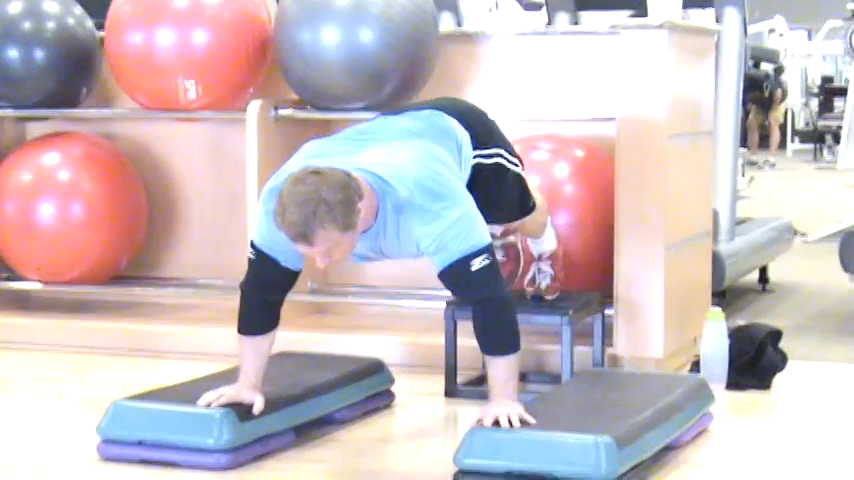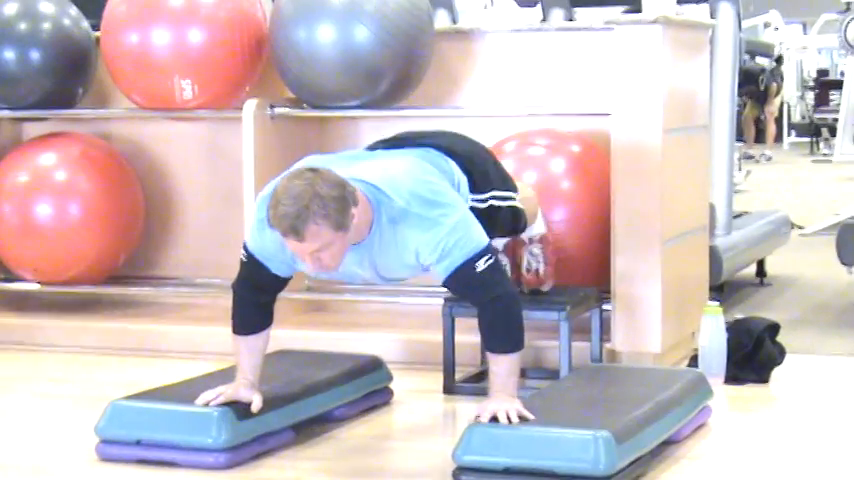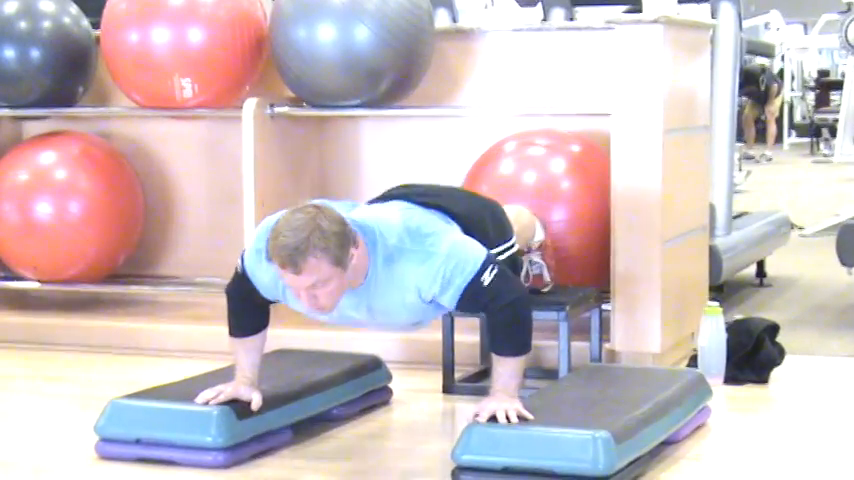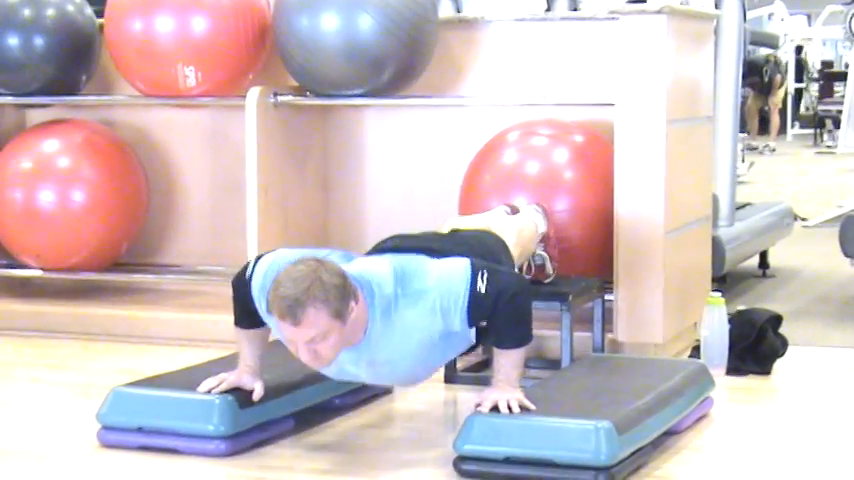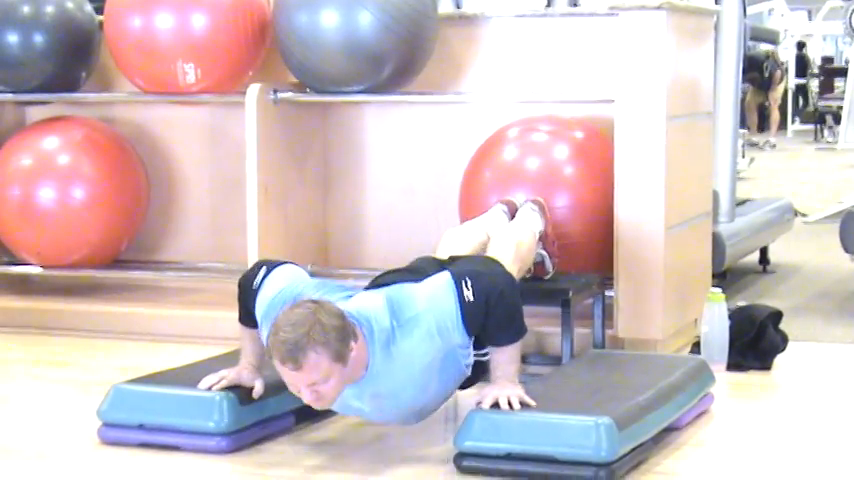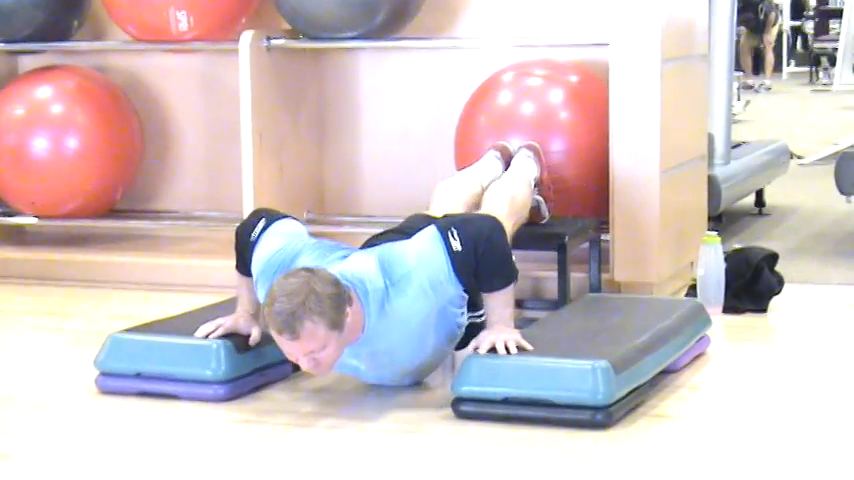
dt=0.3s
person 1, frame 1
left shoulder: (426, 200)
right shoulder: (281, 198)
left elbow: (488, 294)
right elbow: (261, 288)
left wrist: (504, 398)
right wrist: (248, 383)
left hip: (463, 136)
left knee: (519, 211)
left ankle: (545, 253)
right ankle: (490, 238)
person 1, frame 2
left shoulder: (420, 211)
right shoulder: (273, 211)
left elbow: (496, 293)
right elbow: (252, 289)
left wrist: (503, 395)
right wrist: (245, 380)
left hip: (460, 170)
left knee: (512, 215)
left ankle: (536, 236)
right ankle: (498, 251)
person 1, frame 3
left shoulder: (419, 250)
right shoulder: (271, 245)
left elbow: (510, 299)
right elbow: (243, 296)
left wrist: (504, 393)
right wrist: (245, 378)
left hip: (468, 227)
person 1, frame 4
left shoulder: (415, 300)
right shoulder: (274, 281)
left elbow: (511, 291)
left wrist: (505, 383)
right wrist: (248, 368)
left hip: (478, 279)
right hip: (391, 256)
left knee: (502, 249)
left ankle: (532, 220)
right ankle: (499, 215)
person 1, frame 5
left shoulder: (409, 332)
right shoulder: (280, 306)
left elbow: (499, 289)
left wrist: (506, 379)
right wrist: (248, 365)
right hip: (392, 286)
left knee: (504, 261)
right knee: (447, 254)
left ankle: (531, 219)
right ankle: (498, 214)
person 1, frame 6
left shoulder: (405, 291)
right shoulder: (279, 271)
left elbow: (485, 236)
right elbow: (256, 224)
left wrist: (501, 324)
right wrist: (247, 313)
right hip: (387, 248)
left knee: (498, 213)
right knee: (441, 211)
left ankle: (525, 165)
right ankle: (492, 161)
